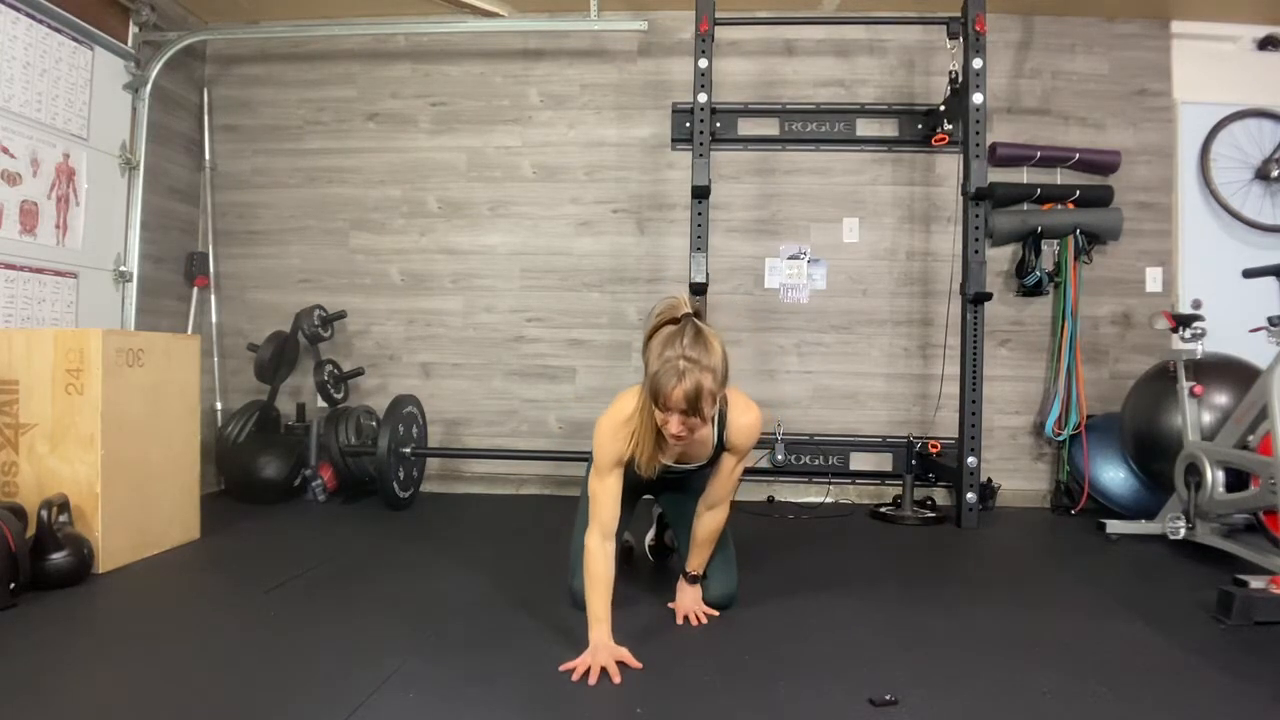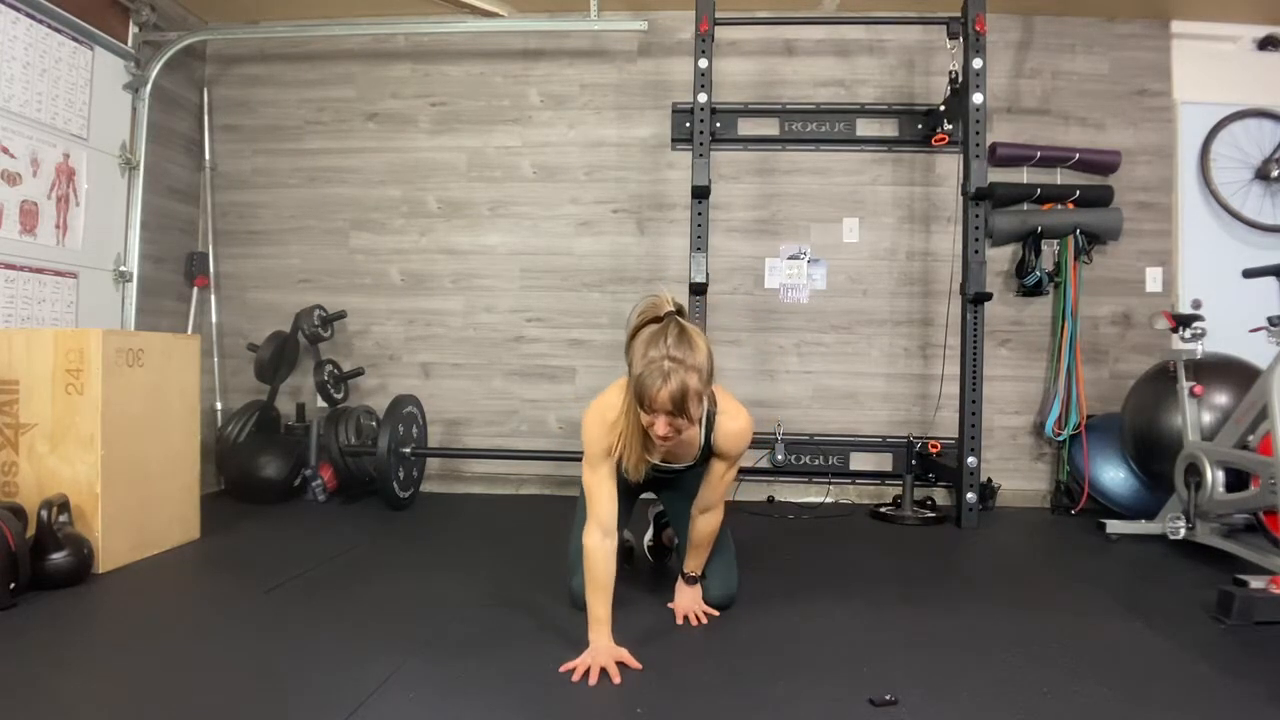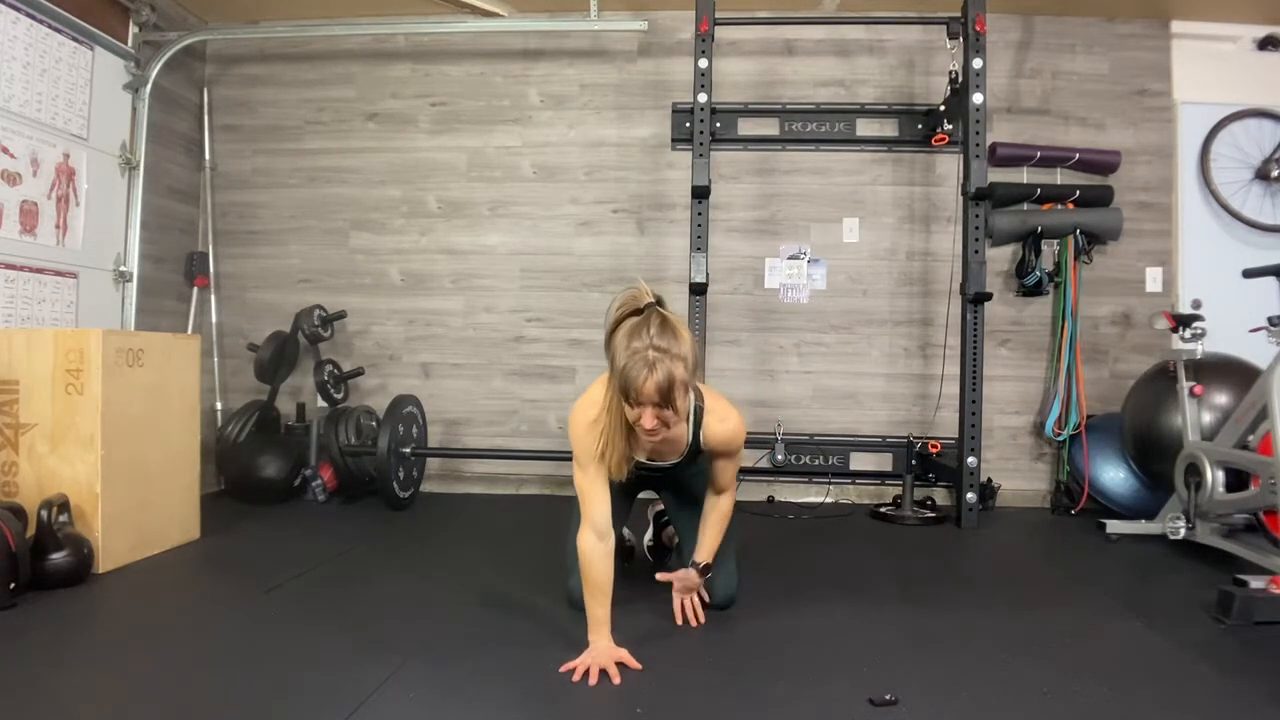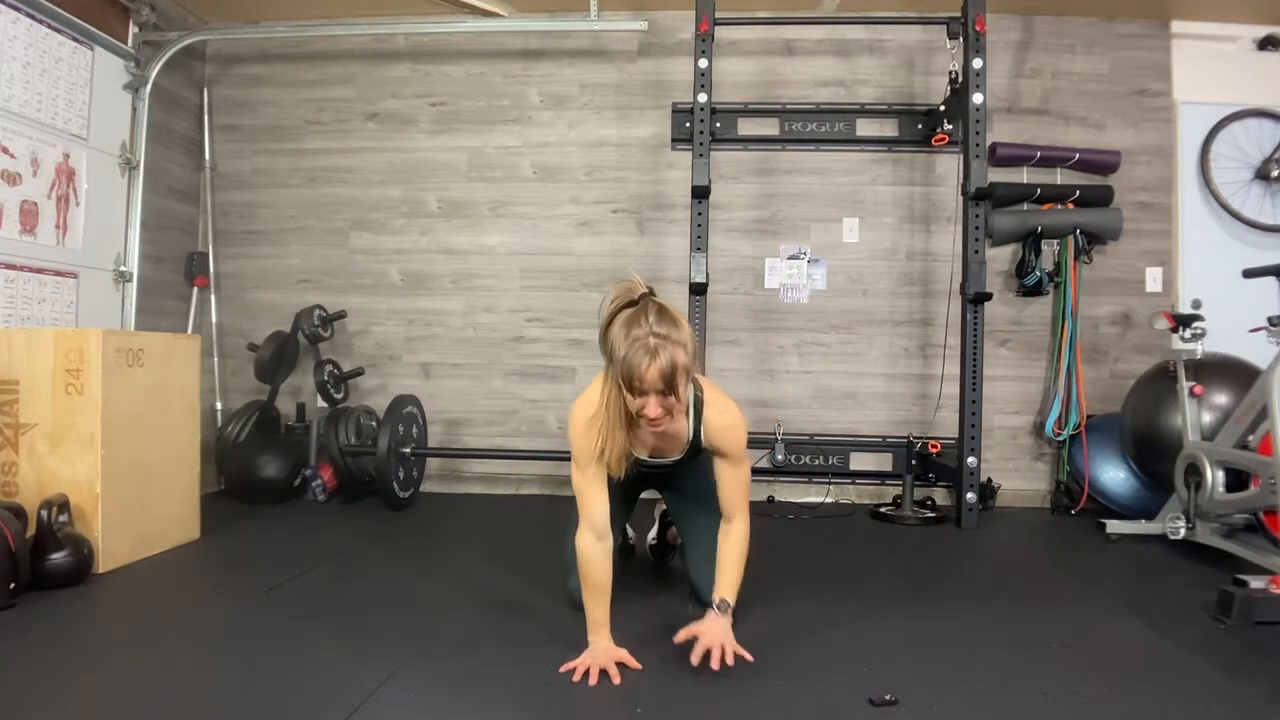
dt=0.3s
person 1, frame 1
left shoulder: (743, 420)
right shoulder: (620, 421)
left elbow: (714, 506)
right elbow: (599, 534)
left wrist: (690, 578)
right wrist: (600, 640)
left hip: (690, 477)
right hip: (626, 472)
left knee: (719, 592)
right knee: (584, 592)
left ankle: (667, 532)
right ankle: (650, 535)
person 1, frame 2
left shoulder: (732, 424)
right shoulder: (605, 416)
left elbow: (708, 509)
right elbow: (599, 531)
left wrist: (689, 579)
right wrist: (600, 639)
left hip: (687, 475)
right hip: (623, 470)
left knee: (720, 593)
right knee: (583, 591)
left ankle: (665, 530)
right ankle: (628, 544)
person 1, frame 3
left shoulder: (721, 422)
right shoulder: (590, 415)
left elbow: (722, 492)
right elbow: (594, 531)
left wrist: (697, 567)
right wrist: (600, 639)
left hip: (685, 472)
right hip: (618, 471)
left knee: (719, 593)
right knee: (581, 594)
left ankle: (666, 527)
right ankle: (623, 543)
person 1, frame 4
left shoulder: (721, 416)
right shoulder: (590, 414)
left elbow: (735, 517)
right elbow: (592, 532)
left wrist: (720, 611)
right wrist: (599, 640)
left hip: (688, 471)
right hip: (619, 470)
left knee: (716, 589)
right knee: (582, 593)
left ankle: (670, 528)
right ankle: (626, 538)
